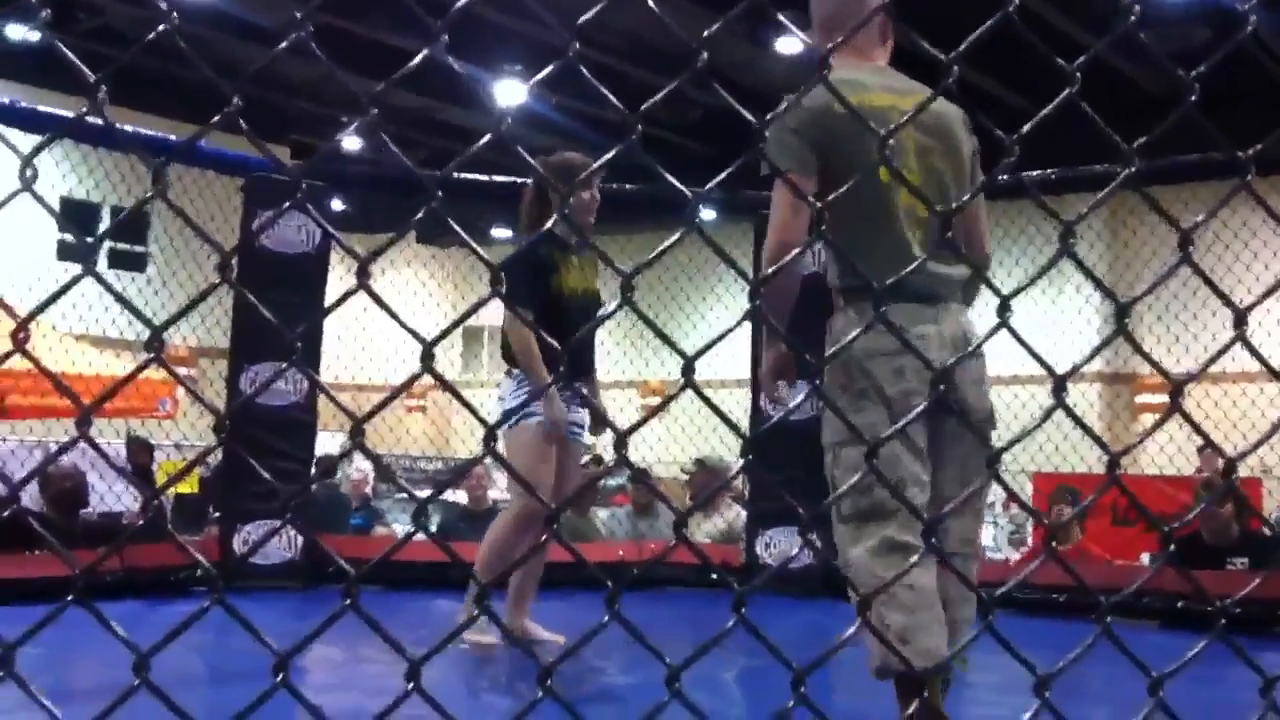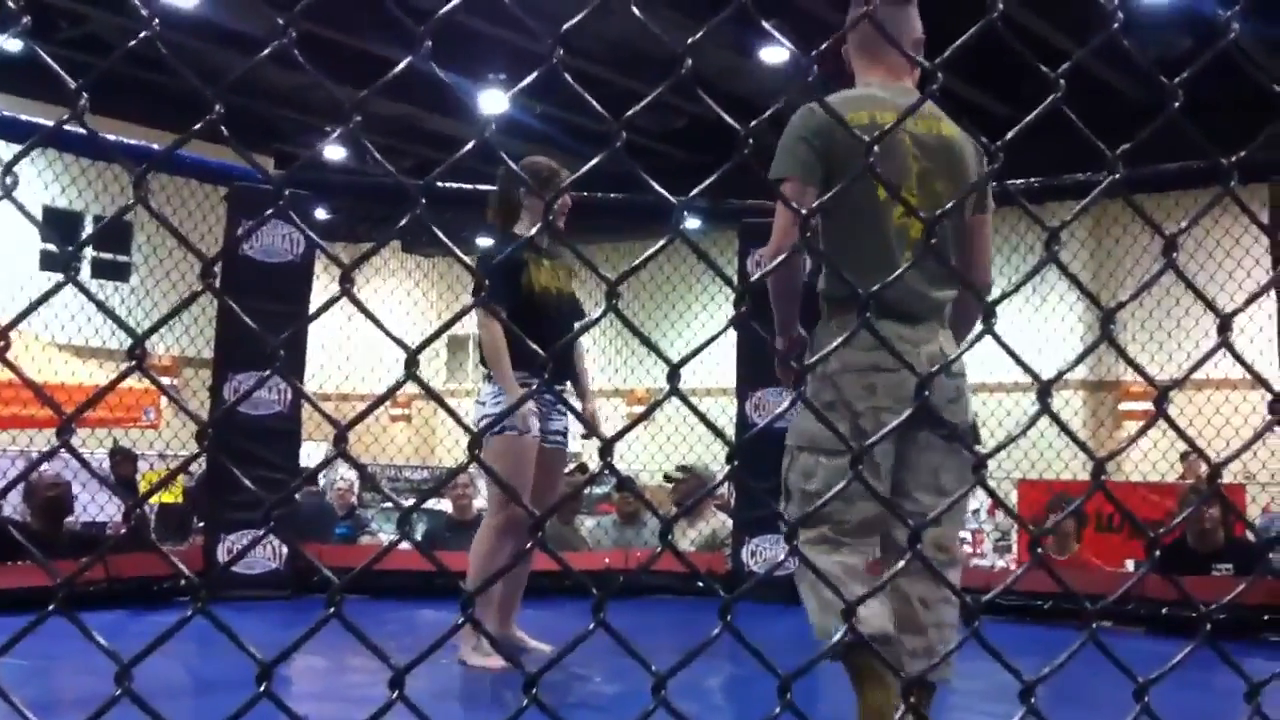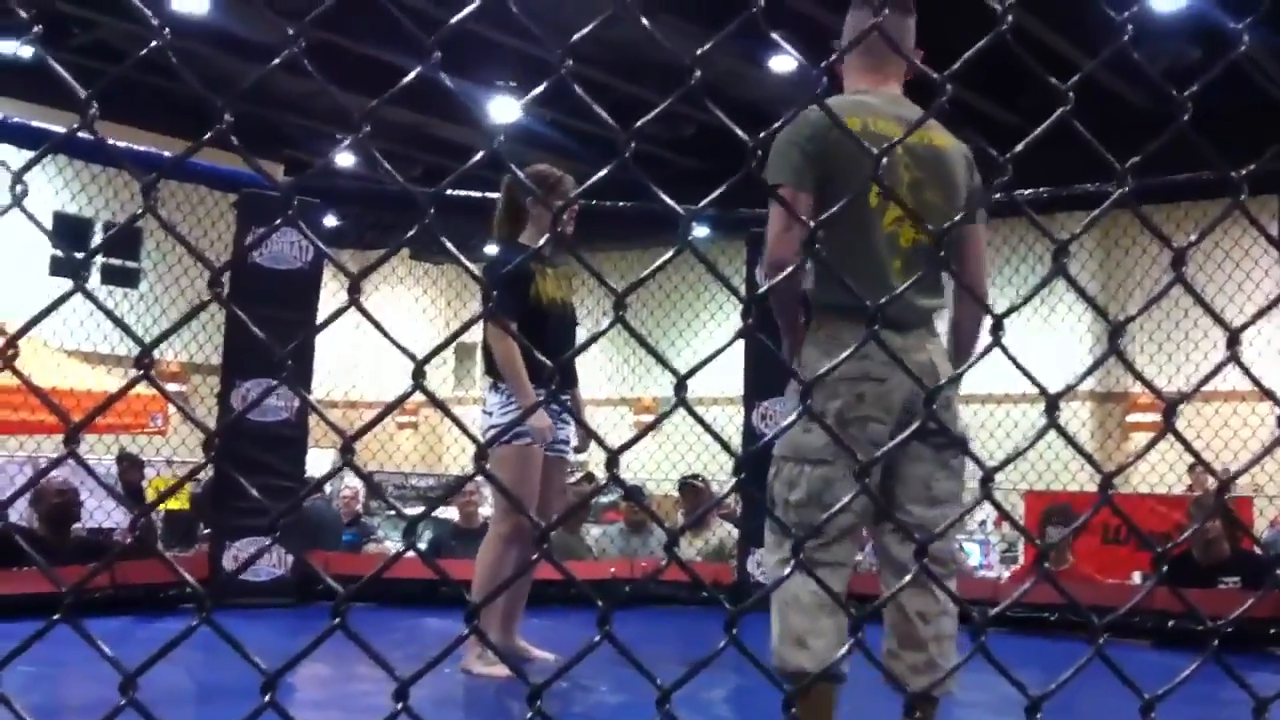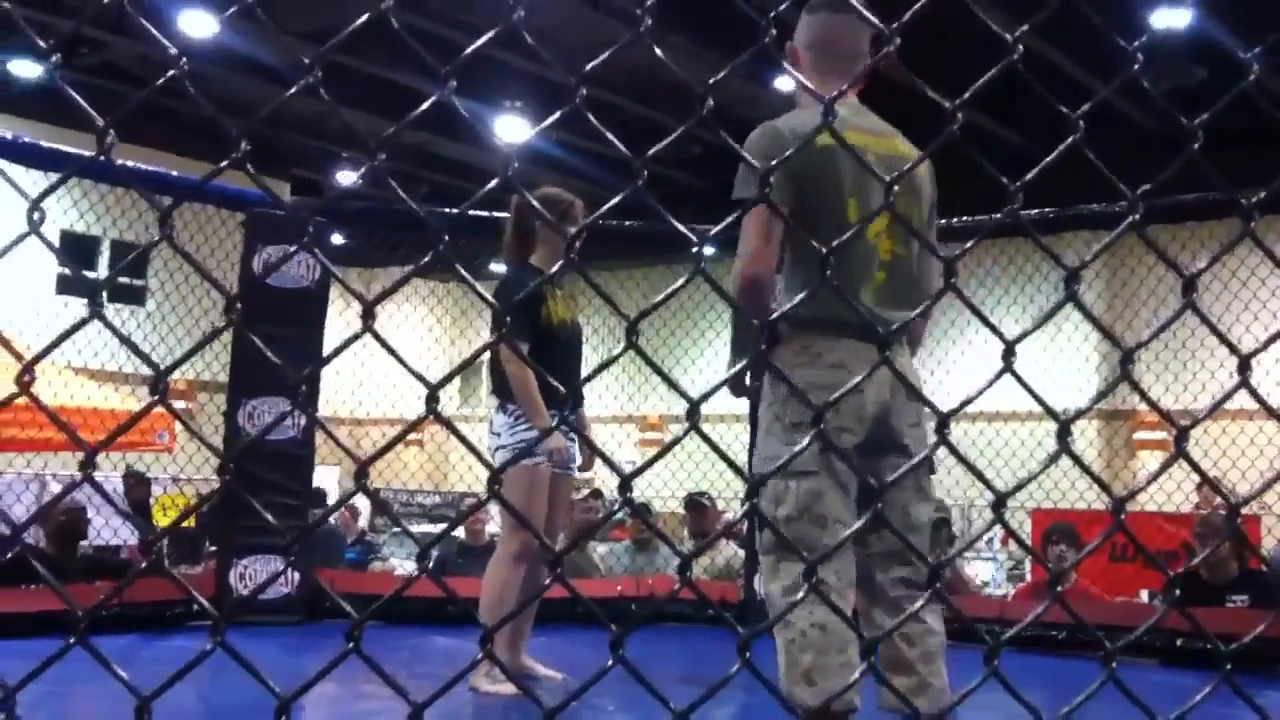
dt=0.5s
person 1, frame 1
left shoulder: (809, 108)
right shoulder: (948, 113)
left elbow: (785, 241)
right elbow: (978, 252)
left wrist: (774, 337)
left hip: (873, 334)
right hip: (953, 334)
left knee: (883, 534)
right knee: (950, 535)
person 1, frame 2
left shoulder: (819, 119)
right shoulder: (962, 140)
left elbow: (783, 248)
right elbow: (978, 277)
left wrist: (787, 334)
left hip: (853, 348)
right hip: (935, 356)
left knee: (828, 532)
right knee: (928, 543)
person 1, frame 3
left shoulder: (812, 124)
right shoulder: (953, 148)
left elbow: (780, 253)
right elbow: (974, 288)
left wrist: (793, 330)
left hip: (842, 354)
right hip: (924, 360)
left knee: (809, 545)
right knee: (923, 555)
person 1, frame 4
left shoulder: (781, 137)
right shoulder: (911, 156)
left elbow: (755, 271)
right elbow: (928, 290)
left wrist: (753, 343)
left hip: (814, 367)
right hip: (894, 374)
left knee: (807, 564)
right knee: (905, 569)
person 2, frame 1
left shoulder: (585, 256)
right shoulder: (533, 251)
right elbow: (518, 326)
left wrist: (593, 392)
right wrist: (546, 392)
left hip: (570, 394)
right hip: (532, 390)
left knee: (555, 511)
right knee: (528, 505)
left ankle: (518, 616)
right ankle: (473, 610)
person 2, frame 2
left shoulder: (559, 260)
right shoulder: (504, 253)
right elbow: (490, 325)
left wrist: (586, 395)
right wrist: (512, 393)
left hip: (552, 397)
right hip: (513, 393)
left knee: (537, 518)
right knee: (507, 514)
left ankle: (505, 625)
right ankle: (473, 634)
person 2, frame 3
left shoulder: (557, 268)
right shoulder: (509, 262)
right elbow: (501, 336)
left wrist: (578, 411)
right wrist: (530, 406)
left hip: (554, 408)
right hip: (517, 404)
left knee: (539, 529)
right knee: (511, 524)
left ankle: (507, 635)
right ankle: (477, 644)
person 2, frame 4
left shoulder: (560, 289)
right shoulder: (519, 284)
right elbow: (513, 359)
left wrist: (582, 429)
right wrist: (545, 428)
left hip: (558, 427)
right hip: (524, 423)
left knee: (545, 547)
right knee: (519, 542)
left ankle: (514, 654)
right ankle: (485, 663)
